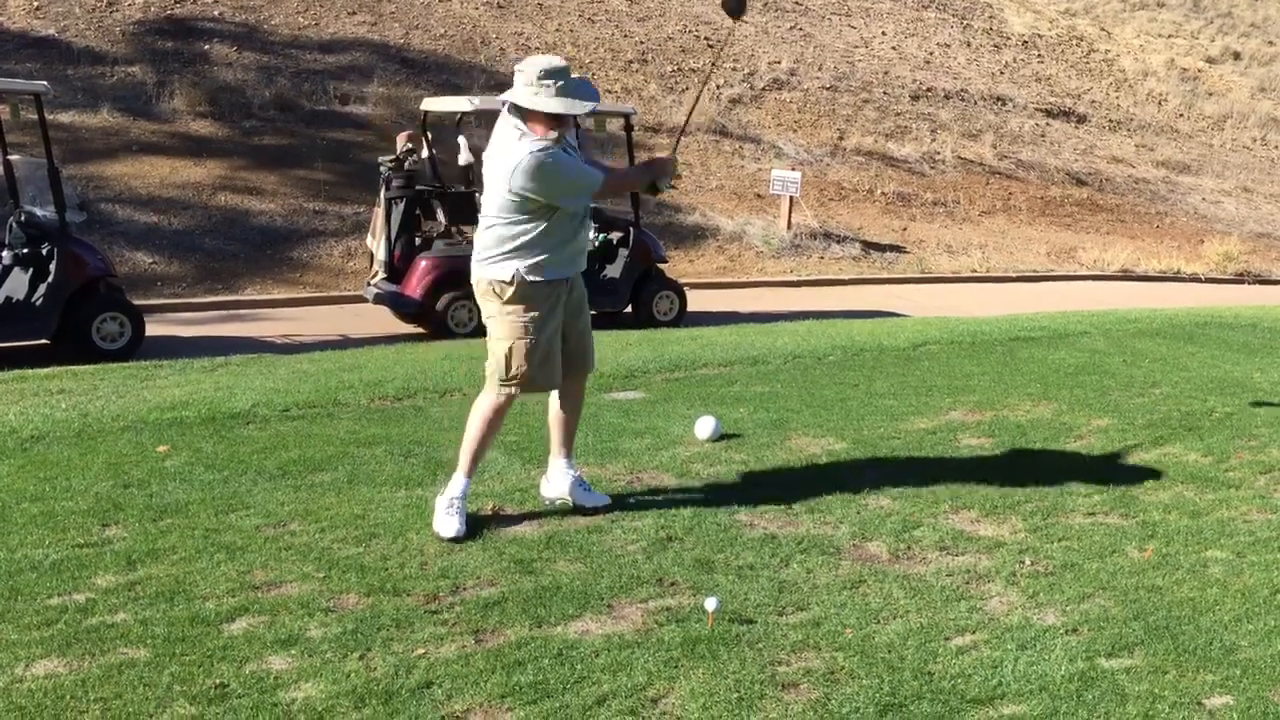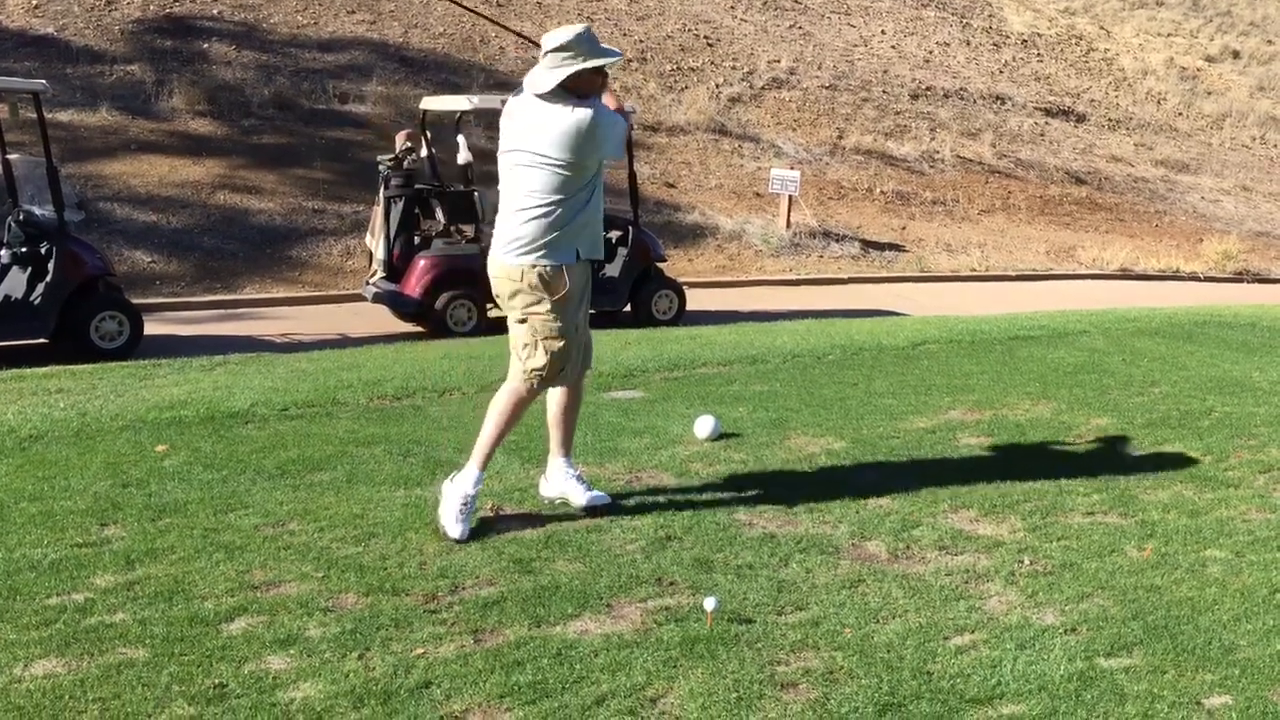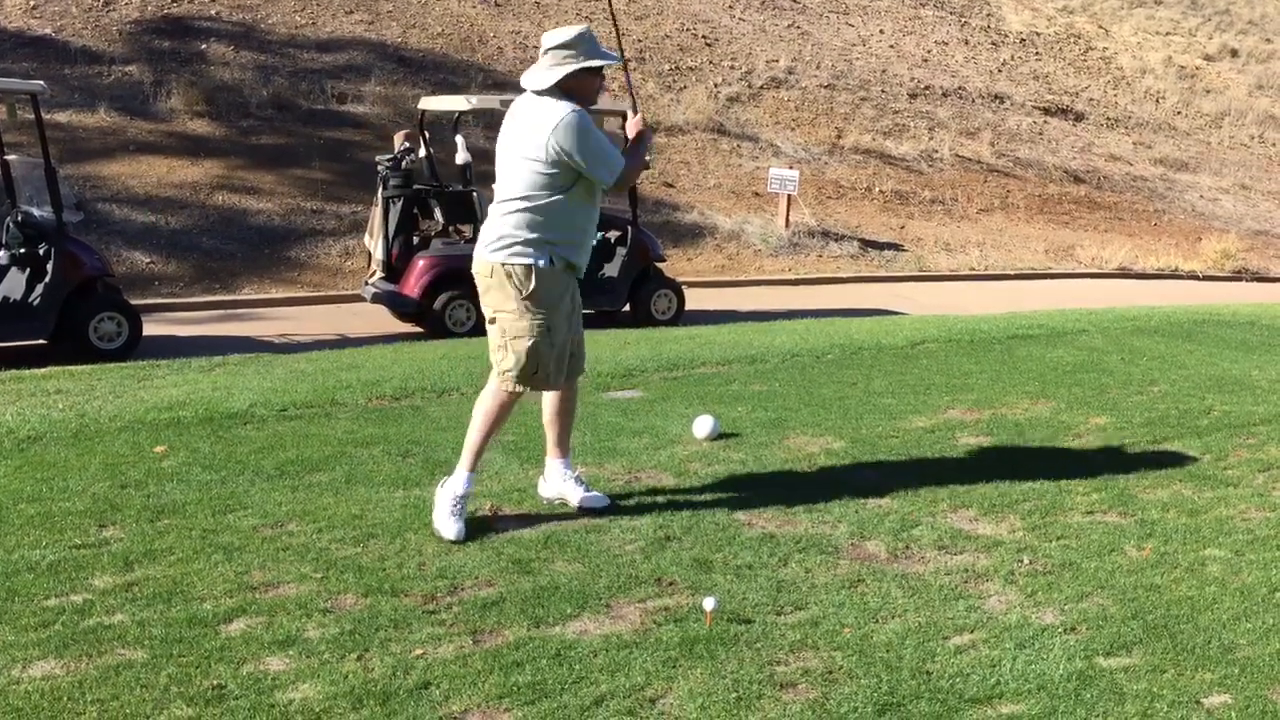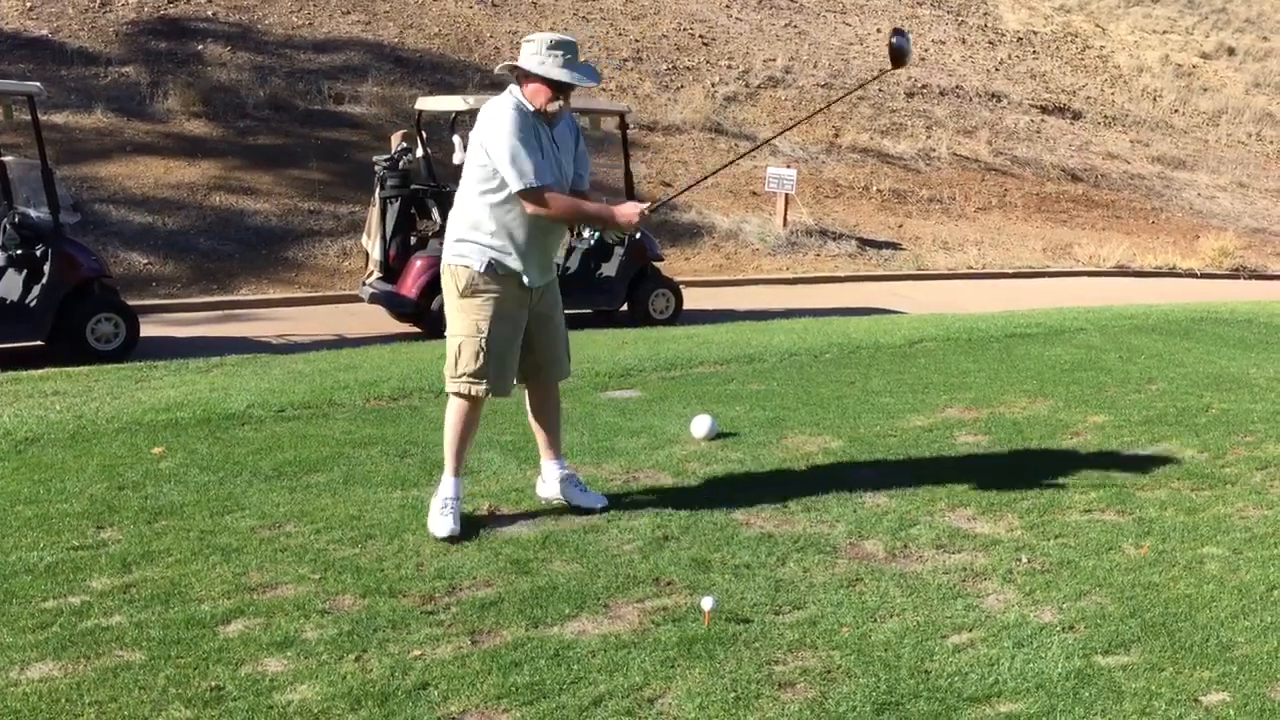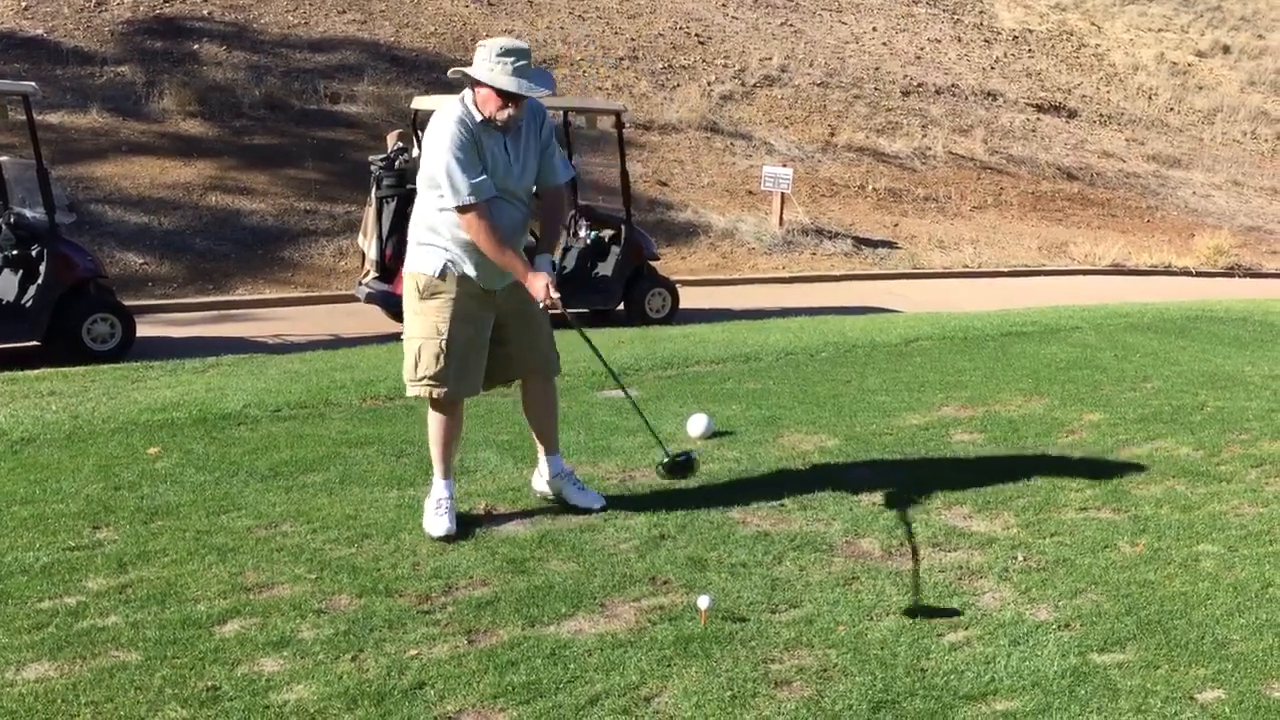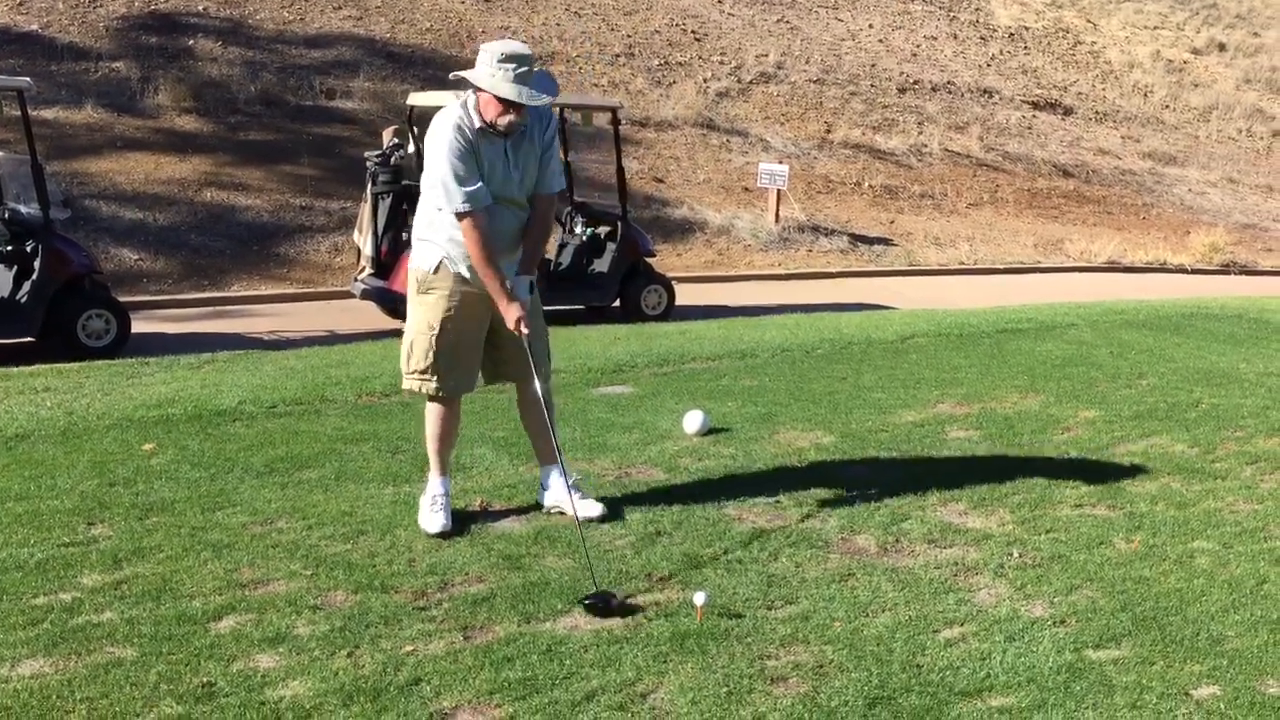
dt=0.3s
person 1, frame 1
left shoulder: (554, 130)
right shoulder: (526, 156)
left elbow: (590, 173)
right elbow: (607, 186)
left wrist: (636, 175)
right wrist: (652, 172)
left hip: (556, 274)
right hip: (514, 281)
left knee: (573, 373)
right knee: (507, 386)
left ankle: (560, 474)
right ankle: (456, 490)
person 1, frame 2
left shoulder: (520, 105)
right shoulder: (586, 122)
right elbow: (617, 122)
left wrist: (595, 94)
right wrist: (606, 94)
left hip: (542, 262)
right hip: (542, 268)
left knee: (570, 370)
right knee: (530, 378)
left ankle: (559, 472)
right ankle: (466, 482)
person 1, frame 3
left shoulder: (534, 106)
right shoulder: (565, 118)
right elbow: (620, 175)
left wrist: (627, 148)
right wrist: (638, 139)
left hip: (550, 265)
right hip: (521, 267)
left knee: (564, 371)
right knee: (512, 379)
left ankle: (558, 473)
right ankle: (457, 485)
person 1, frame 4
left shoulder: (562, 121)
right shoulder: (505, 118)
left elbow: (575, 191)
right elbow: (537, 200)
left wrist: (609, 214)
right wrist: (610, 214)
left hip: (536, 270)
right hip: (482, 268)
left knee: (545, 374)
right knee: (473, 382)
left ankle: (554, 474)
right ankle: (448, 490)
person 1, frame 5
left shoulder: (535, 117)
right shoulder: (450, 128)
left elbow: (554, 191)
right elbow: (473, 217)
left wrist: (543, 260)
right wrist: (525, 276)
left hip: (512, 268)
right hip: (448, 270)
left knee: (539, 367)
right knee: (447, 387)
left ankle: (552, 471)
right ankle: (442, 491)
person 1, frame 6
left shoulder: (541, 120)
right shoulder: (451, 131)
left elbow: (544, 204)
right elbow: (471, 224)
left wrist: (524, 278)
right wrist: (502, 300)
left hip: (512, 270)
right hip: (449, 269)
left knee: (533, 375)
right knee: (443, 385)
left ankle: (553, 482)
right ankle: (437, 488)
